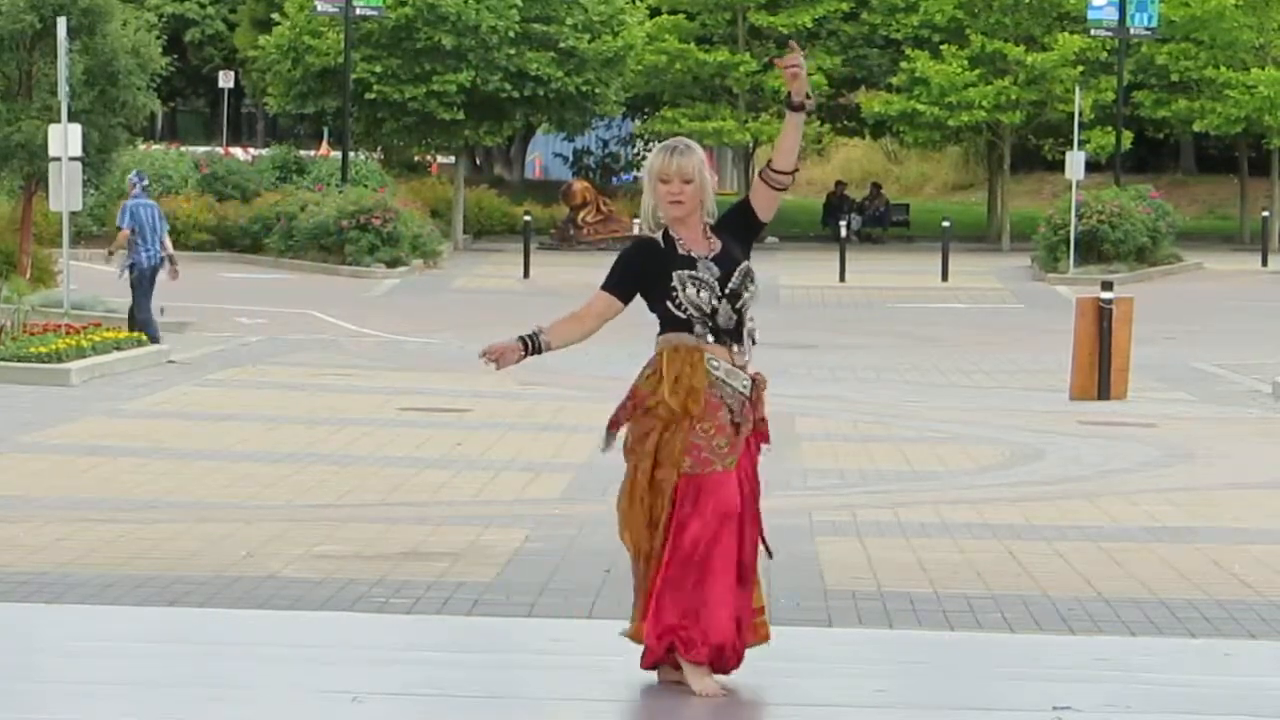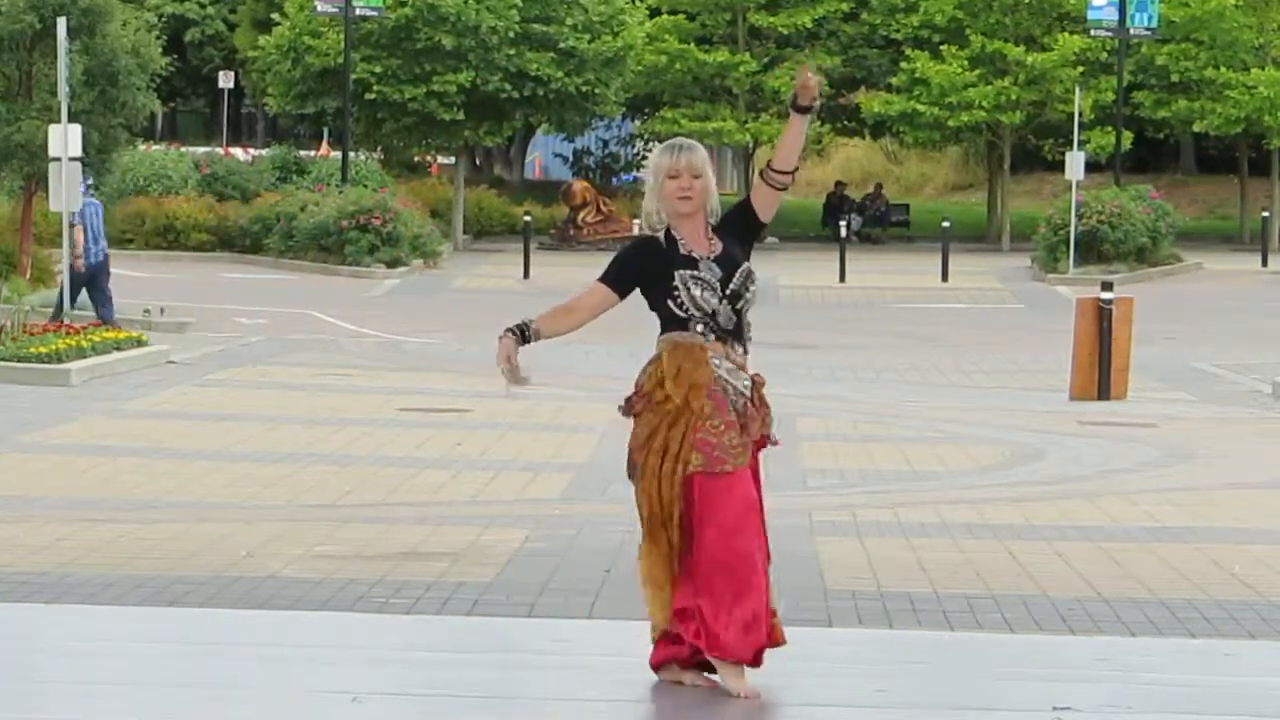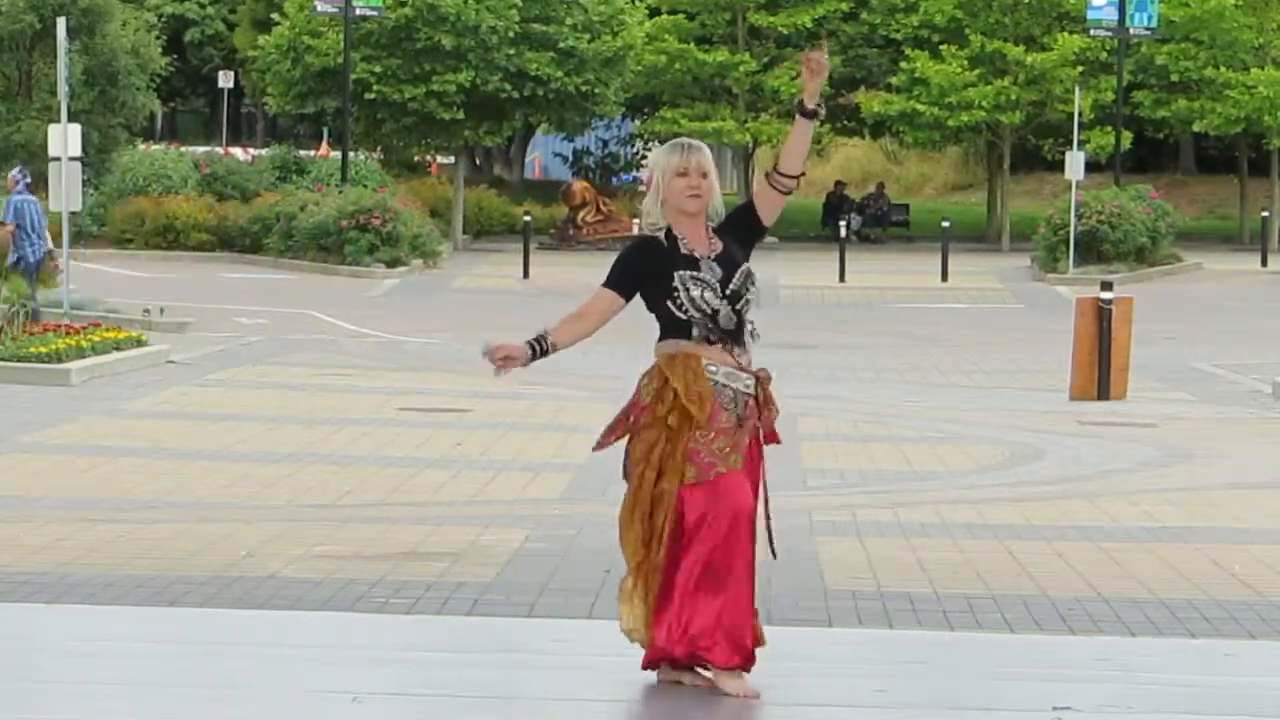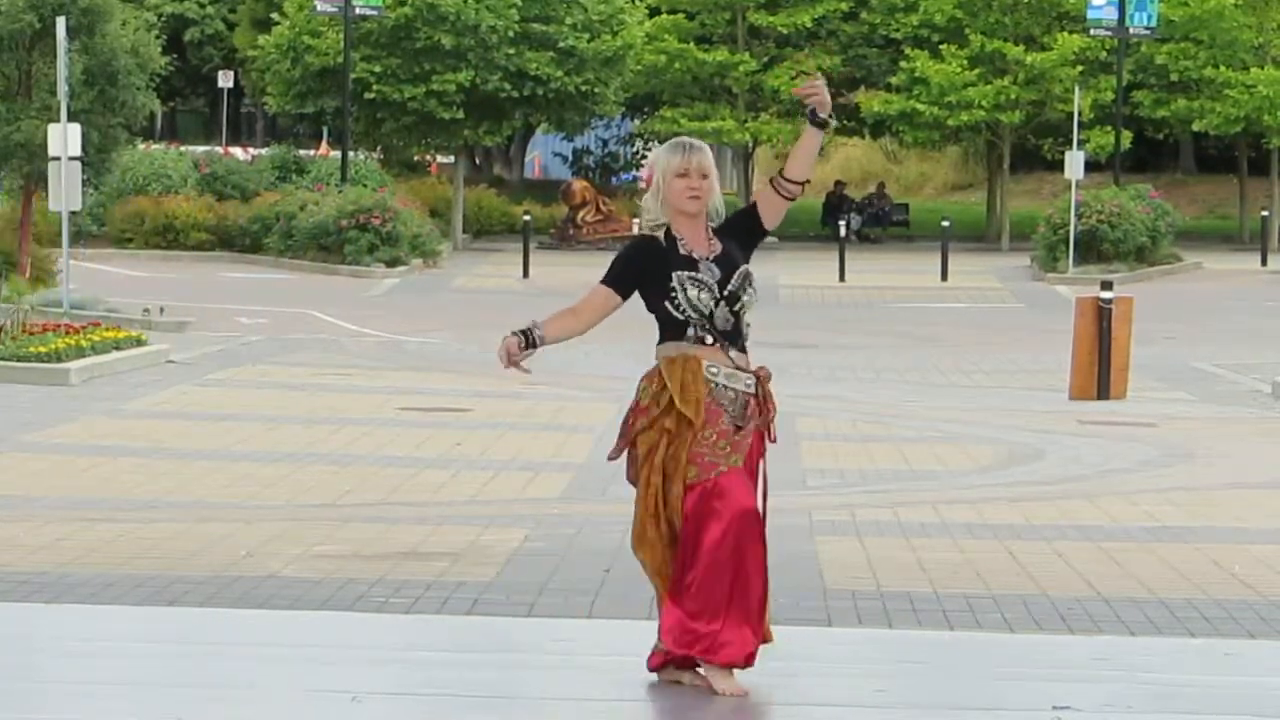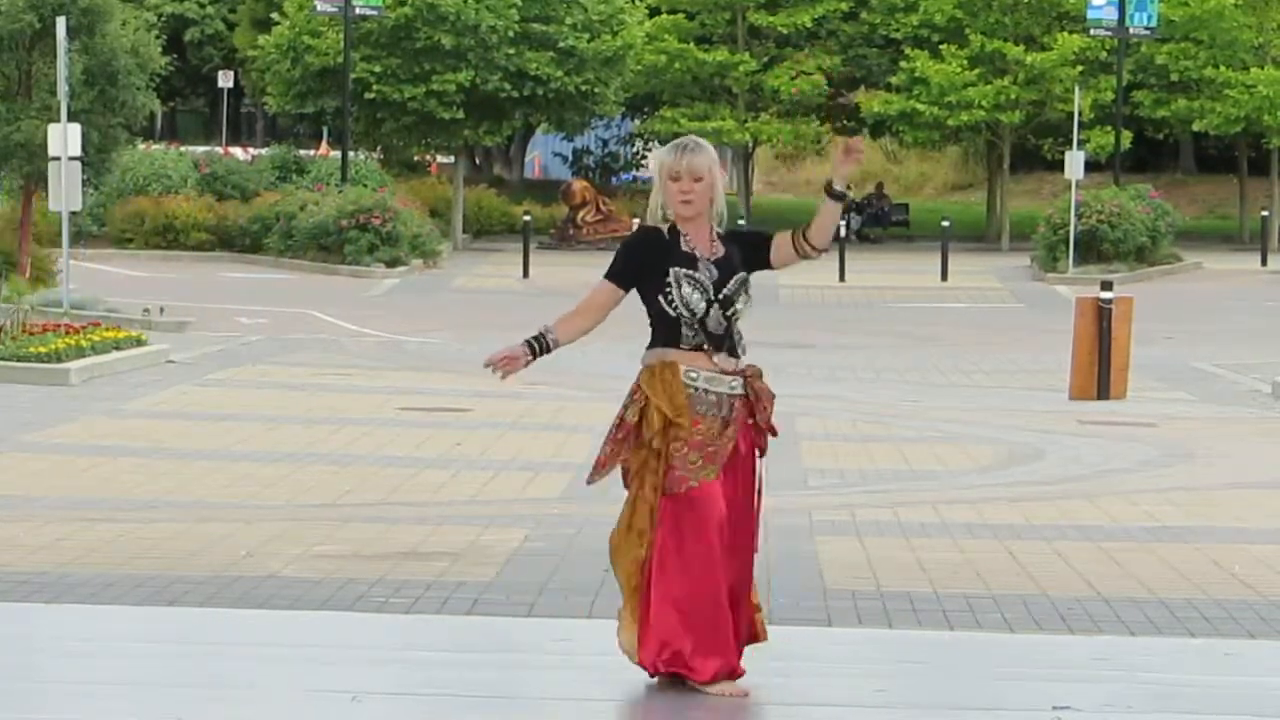
dt=0.5s
person 1, frame 1
left shoulder: (732, 233)
right shoulder: (645, 252)
left elbow: (779, 175)
right elbow: (589, 316)
left wrist: (797, 99)
right wrist: (525, 345)
left hip: (734, 399)
right hip: (681, 393)
left knee: (726, 524)
right knee: (699, 515)
left ankle: (675, 653)
right ankle: (688, 650)
person 1, frame 2
left shoulder: (733, 235)
right shoulder: (644, 252)
left elbow: (778, 176)
right elbow: (582, 307)
left wrist: (802, 105)
right wrist: (518, 335)
left hip: (733, 396)
right hip: (684, 394)
left knee: (726, 522)
right knee: (722, 516)
left ankle: (680, 653)
right ankle: (721, 645)
person 1, frame 3
left shoulder: (734, 235)
right shoulder: (647, 252)
left elbow: (784, 177)
right elbow: (589, 316)
left wrist: (810, 99)
right wrist: (531, 349)
left hip: (738, 400)
right hip: (685, 396)
left knee: (721, 523)
right knee: (715, 516)
left ankle: (675, 654)
right ankle: (717, 650)
person 1, frame 4
left shoulder: (735, 237)
right shoulder: (646, 251)
left elbow: (788, 184)
right elbow: (586, 311)
left wrist: (819, 117)
right wrist: (525, 338)
left hip: (738, 401)
right hip: (685, 399)
left knee: (729, 523)
right knee: (726, 513)
left ankle: (678, 655)
right ankle: (707, 648)
person 1, frame 5
left shoulder: (738, 245)
right shoulder: (647, 244)
left elbow: (811, 242)
right elbow: (589, 310)
left wrist: (836, 182)
right wrist: (528, 349)
left hip: (731, 409)
right hip: (671, 405)
left knee: (729, 532)
right knee: (689, 528)
left ankle: (706, 655)
right ankle: (695, 659)
